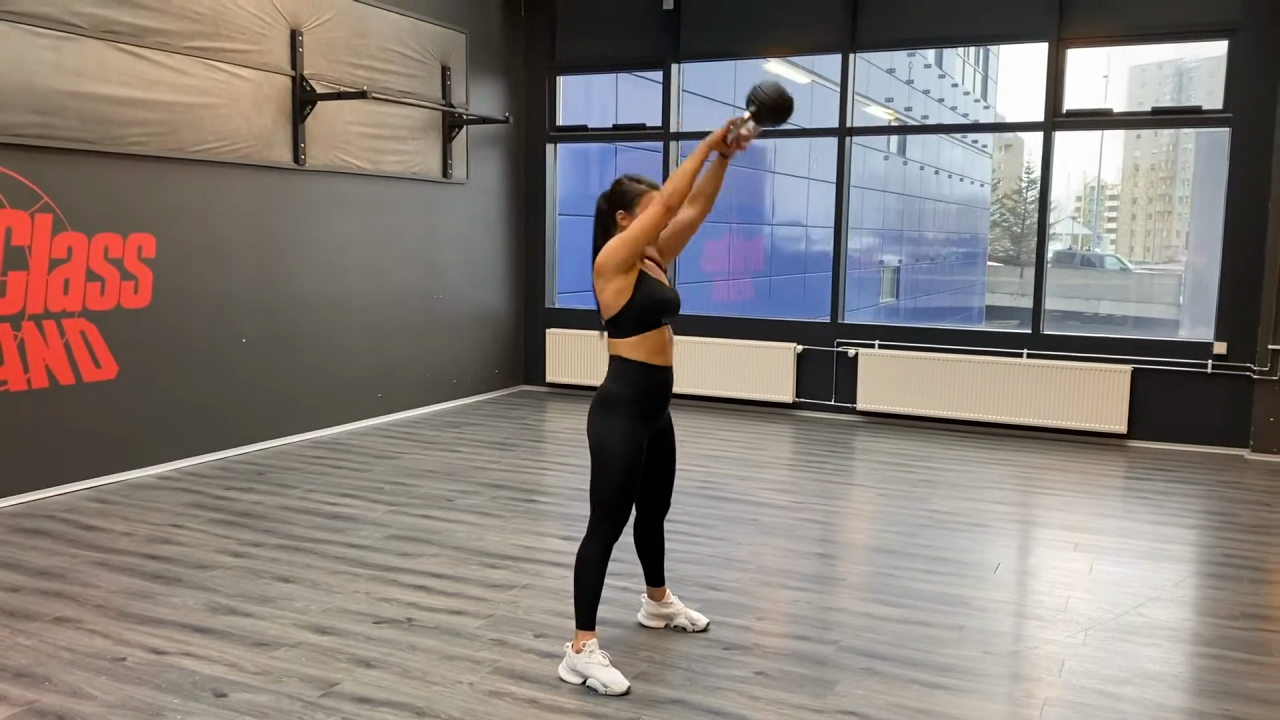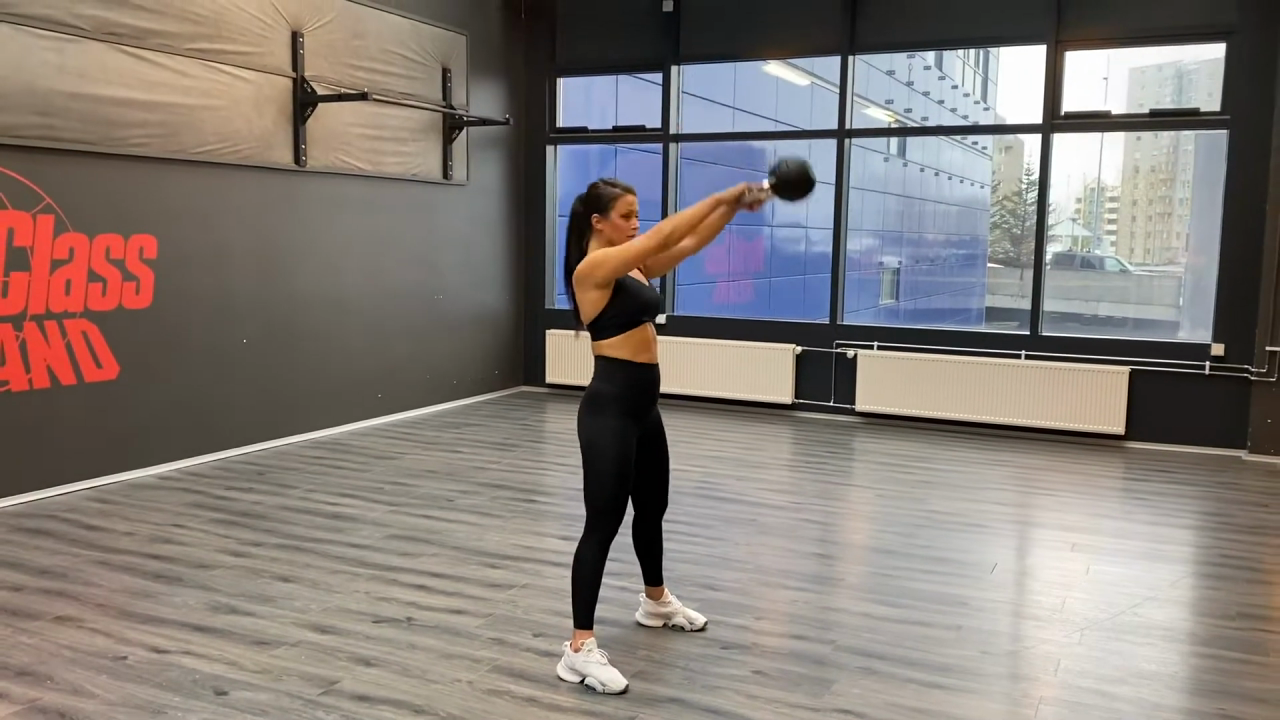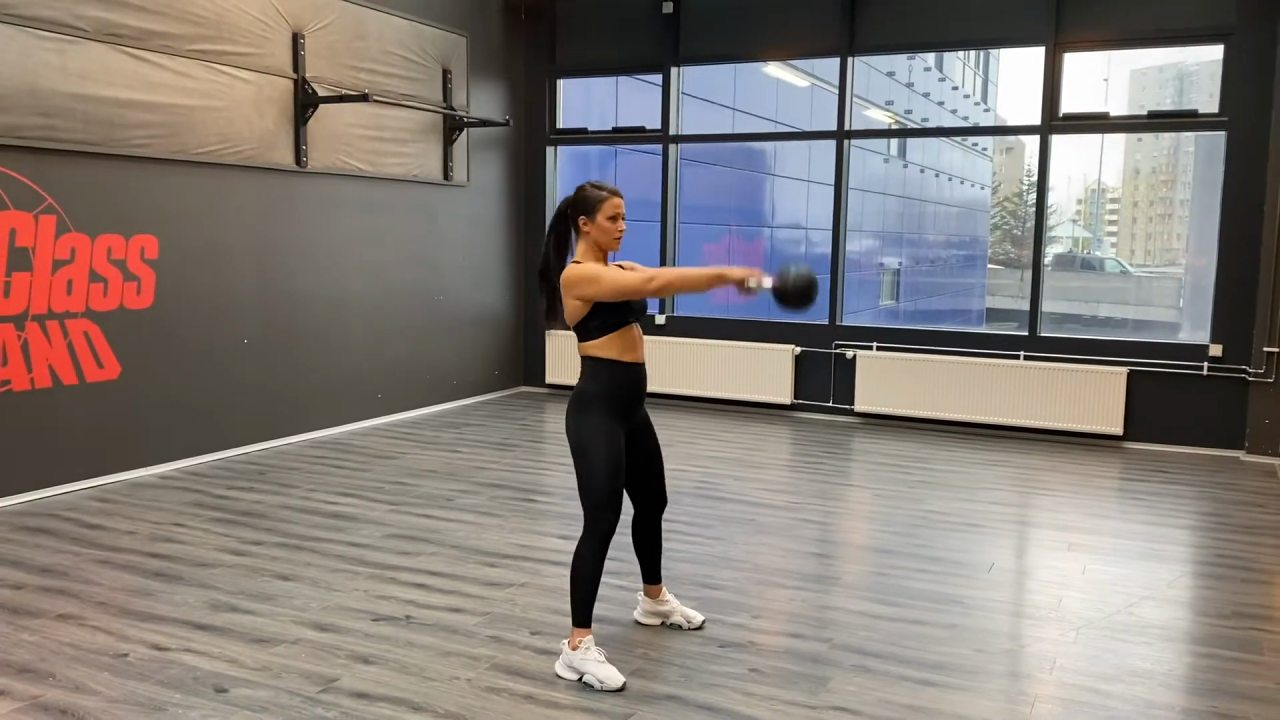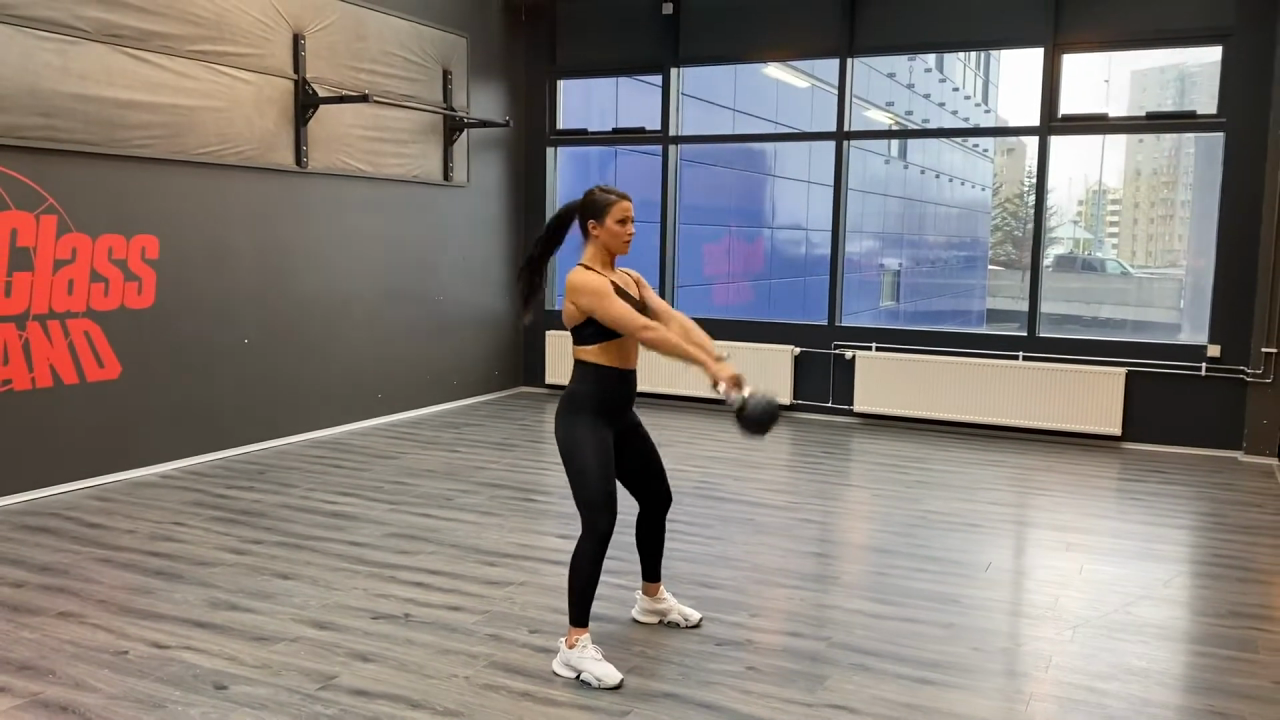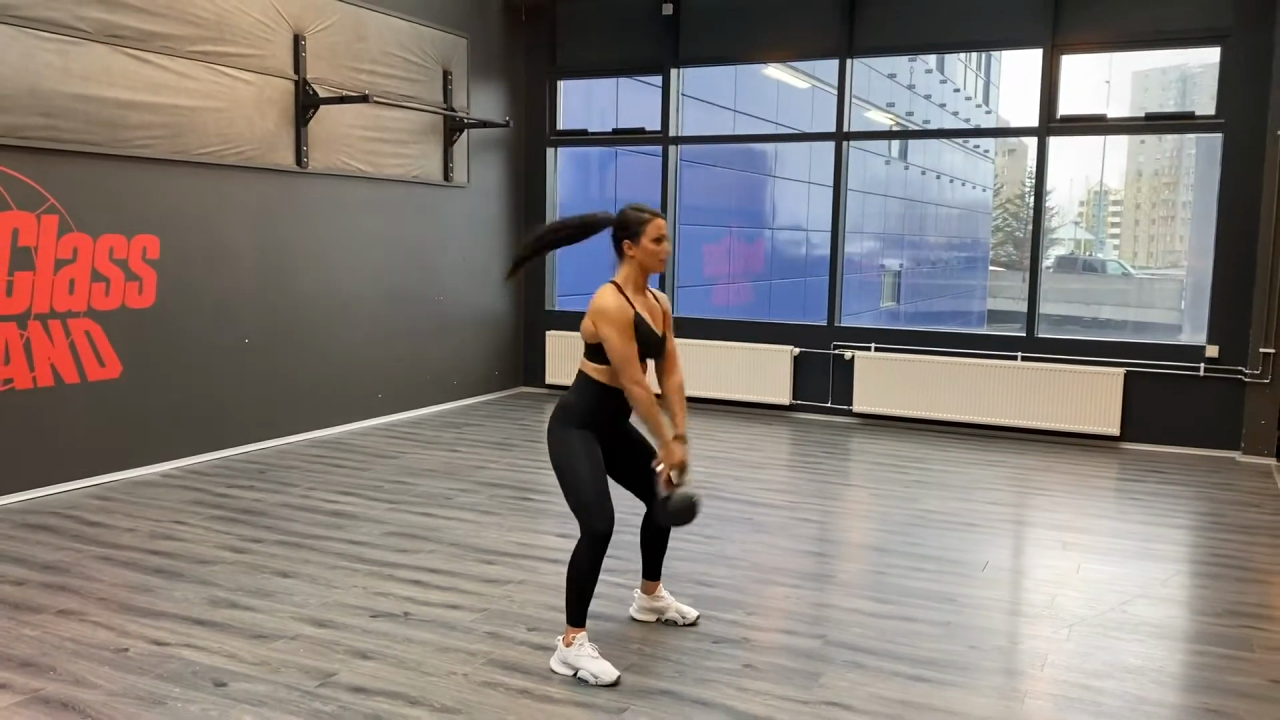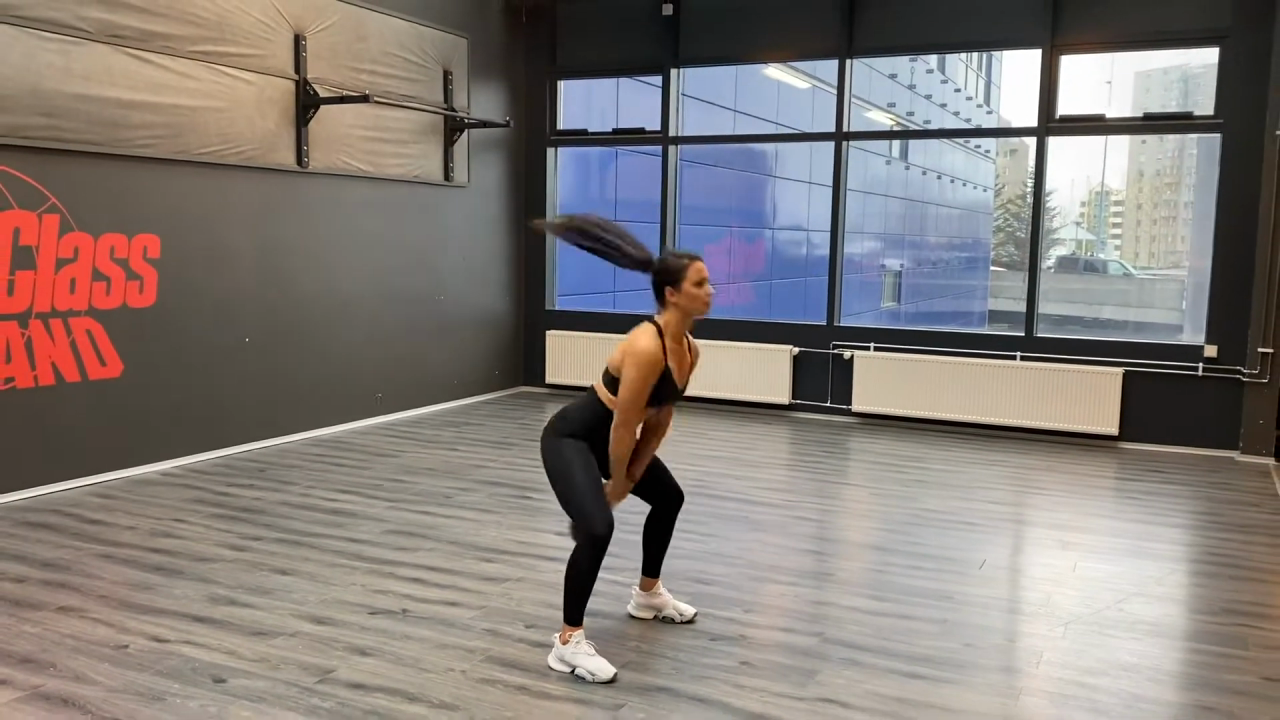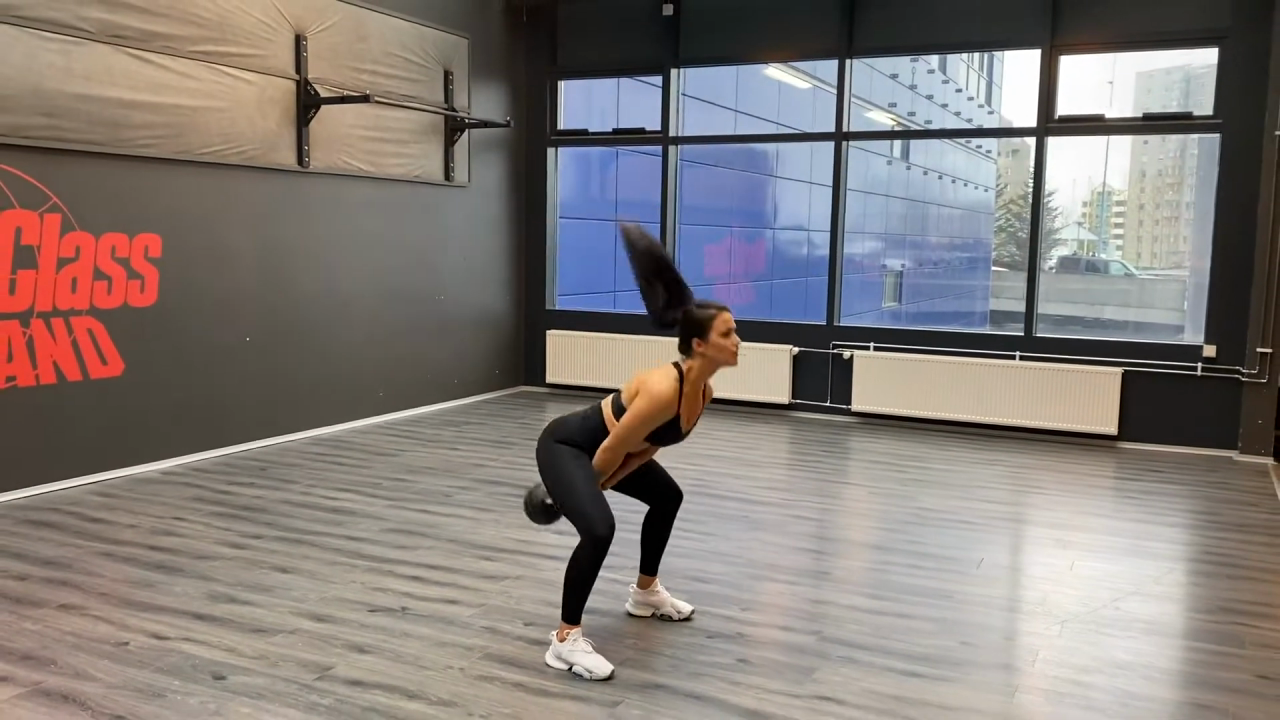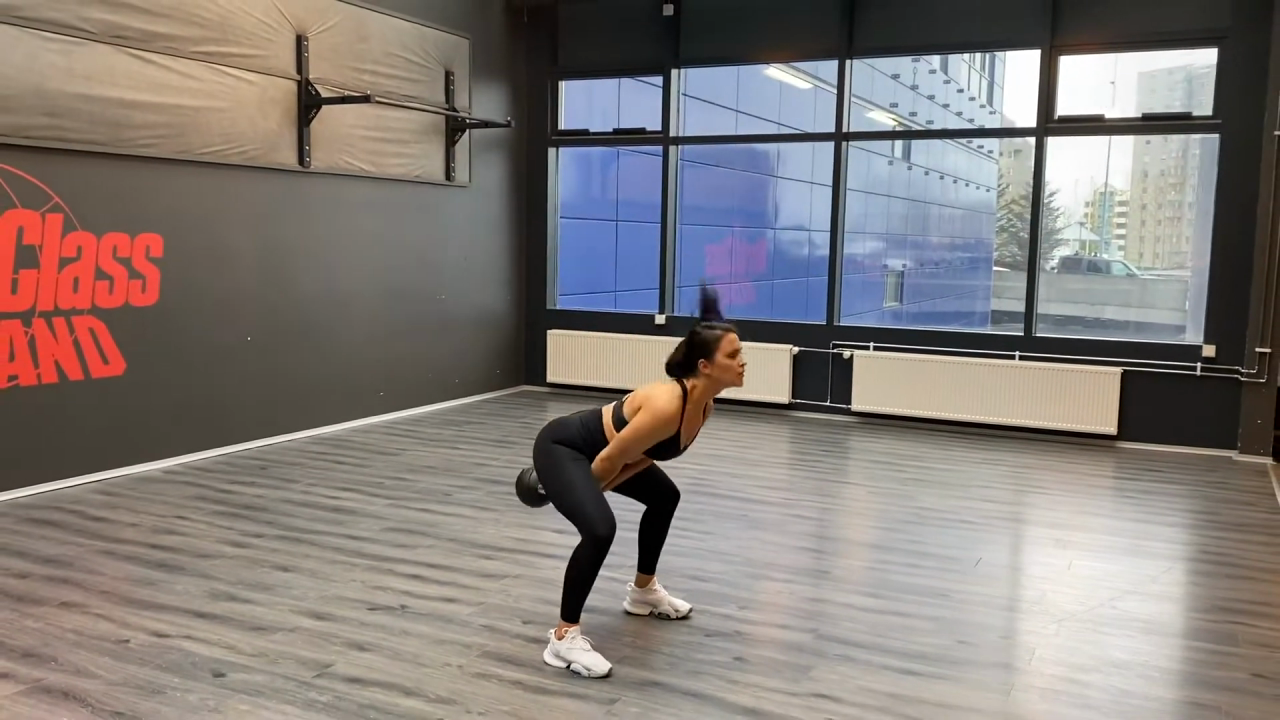
dt=0.1s
person 1, frame 1
left shoulder: (651, 259)
right shoulder: (613, 260)
left elbow: (694, 208)
right elbow: (663, 204)
left wrist: (722, 156)
right wrist: (705, 146)
left hip: (653, 407)
right hip: (620, 410)
left knee: (653, 512)
right knee: (606, 524)
left ankle: (658, 602)
right ankle: (581, 650)
person 1, frame 2
left shoulder: (631, 266)
right shoulder: (592, 267)
left elbow: (689, 244)
right elbow: (663, 239)
left wrist: (734, 206)
right wrist: (722, 195)
left hip: (643, 407)
right hip: (609, 408)
left knee: (653, 507)
right knee: (604, 521)
left ankle: (656, 602)
right ankle: (579, 649)
person 1, frame 3
left shoulder: (618, 270)
right shoulder: (579, 275)
left elbow: (662, 279)
right elbow: (655, 282)
left wrist: (729, 276)
right wrist: (724, 272)
left hip: (630, 406)
right hip: (595, 408)
left knee: (652, 503)
right knee: (601, 521)
left ankle: (653, 600)
right ankle: (577, 646)
person 1, frame 4
left shoulder: (629, 279)
right shoulder: (582, 282)
left elbow: (673, 323)
right elbow: (647, 333)
left wrist: (719, 360)
right wrist: (708, 364)
left hip: (622, 413)
right hip: (585, 417)
left knee: (656, 500)
right knee: (600, 523)
left ankle: (652, 598)
right ankle: (575, 647)
person 1, frame 5
left shoulder: (658, 301)
right shoulder: (611, 302)
left elbow: (671, 372)
right elbow: (635, 384)
left wrist: (680, 436)
right wrist: (667, 446)
left hip: (614, 424)
right hip: (577, 426)
left knee: (662, 497)
right knee: (599, 524)
left ankle: (650, 596)
right ankle: (571, 644)
person 1, frame 6
left shoulder: (688, 350)
right shoulder: (646, 348)
left elbow: (658, 421)
right elbow: (624, 424)
left wrist: (634, 476)
right wrist: (617, 483)
left hip: (606, 438)
right hip: (571, 438)
left knee: (668, 498)
right knee: (597, 527)
left ankle: (648, 594)
right ankle: (568, 641)
person 1, frame 7
left shoulder: (701, 389)
right shoulder: (664, 388)
left elbow: (645, 446)
right elbow: (615, 447)
left wrist: (597, 485)
right wrist: (587, 486)
left hip: (604, 446)
right hip: (565, 445)
left knee: (668, 497)
right knee: (599, 528)
left ankle: (646, 591)
right ankle: (566, 638)
person 1, frame 8
left shoulder: (699, 405)
right shoulder: (669, 405)
left elbow: (642, 456)
right elbow: (613, 456)
left wrist: (597, 489)
right wrist: (586, 491)
left hip: (596, 451)
right hip: (561, 446)
left knee: (665, 497)
right knee: (599, 527)
left ankle: (643, 590)
right ankle: (564, 637)
